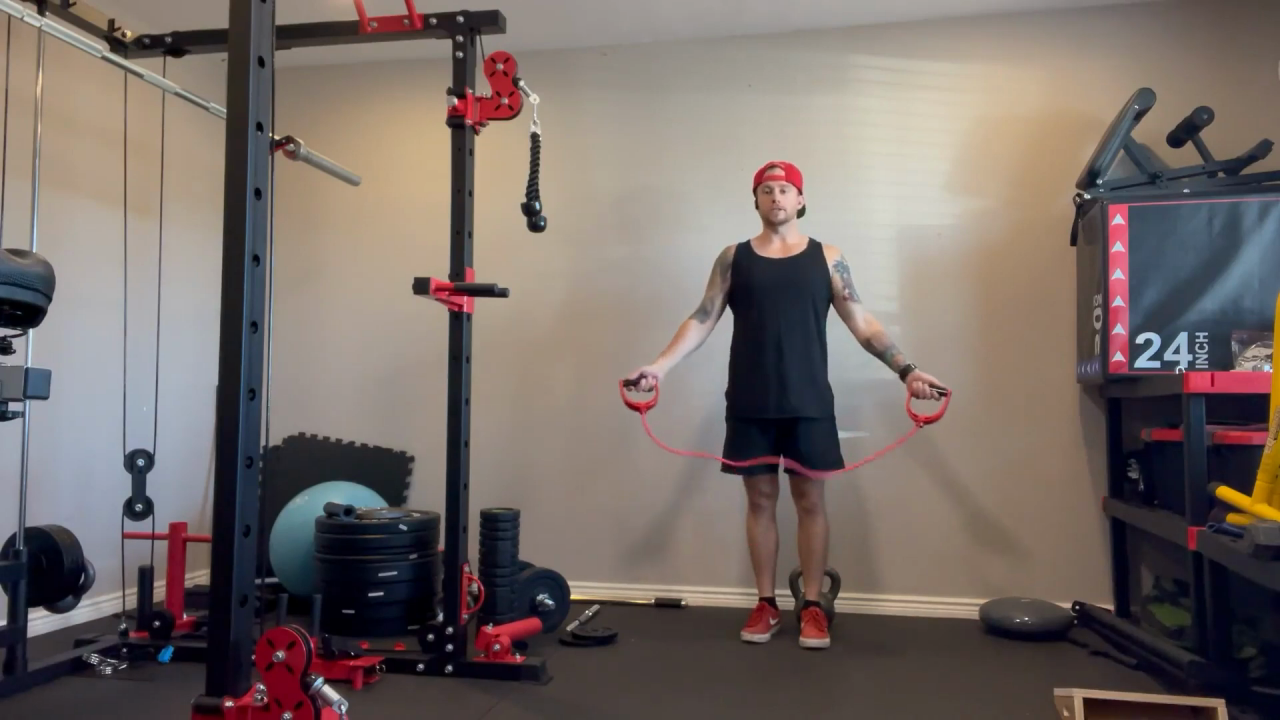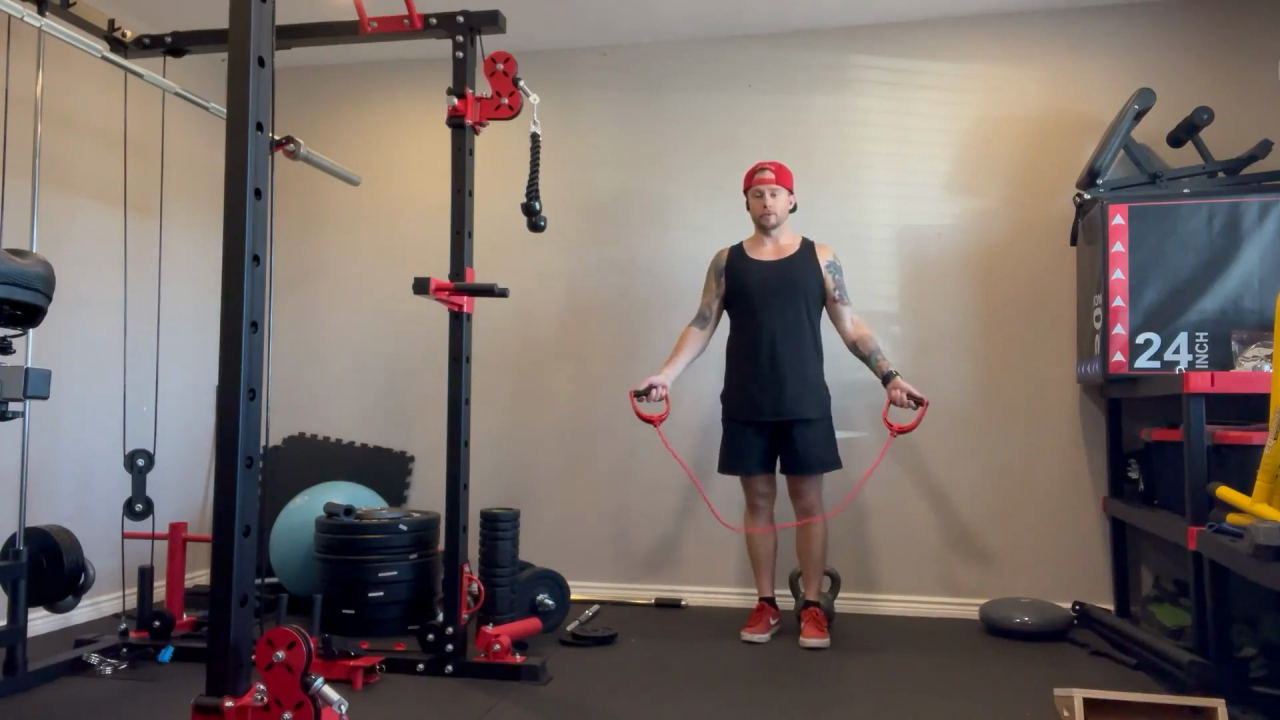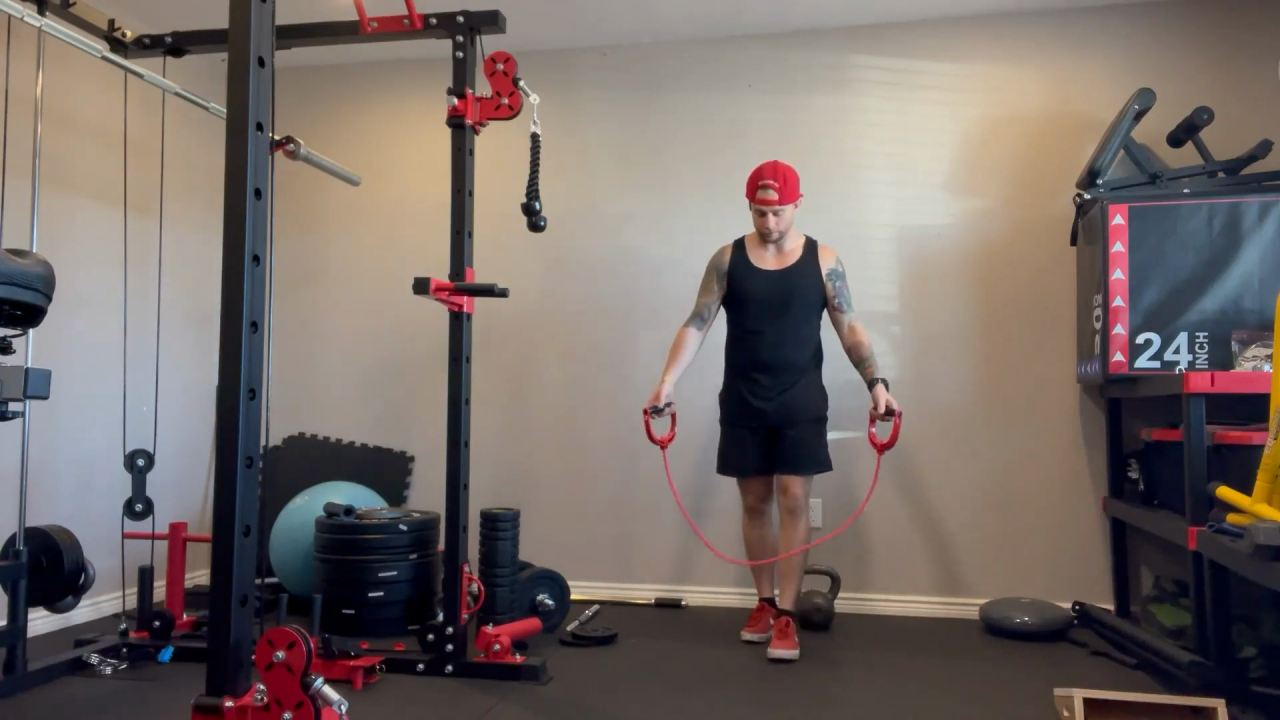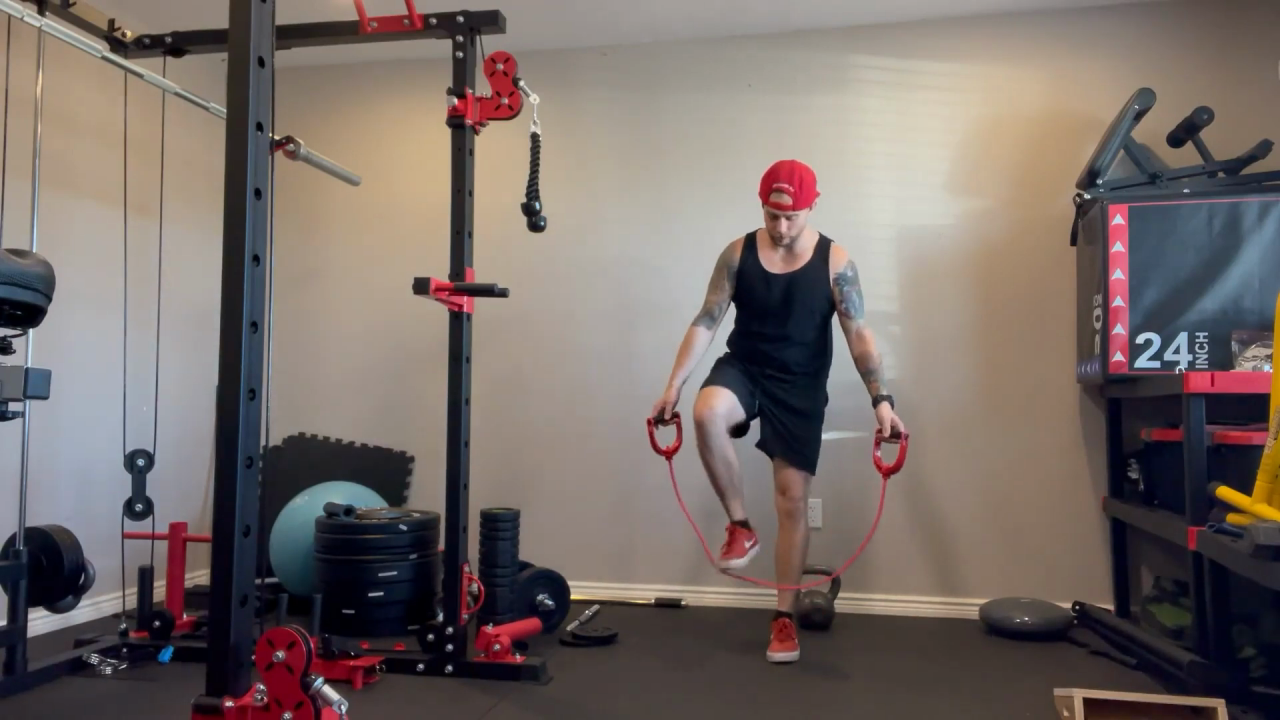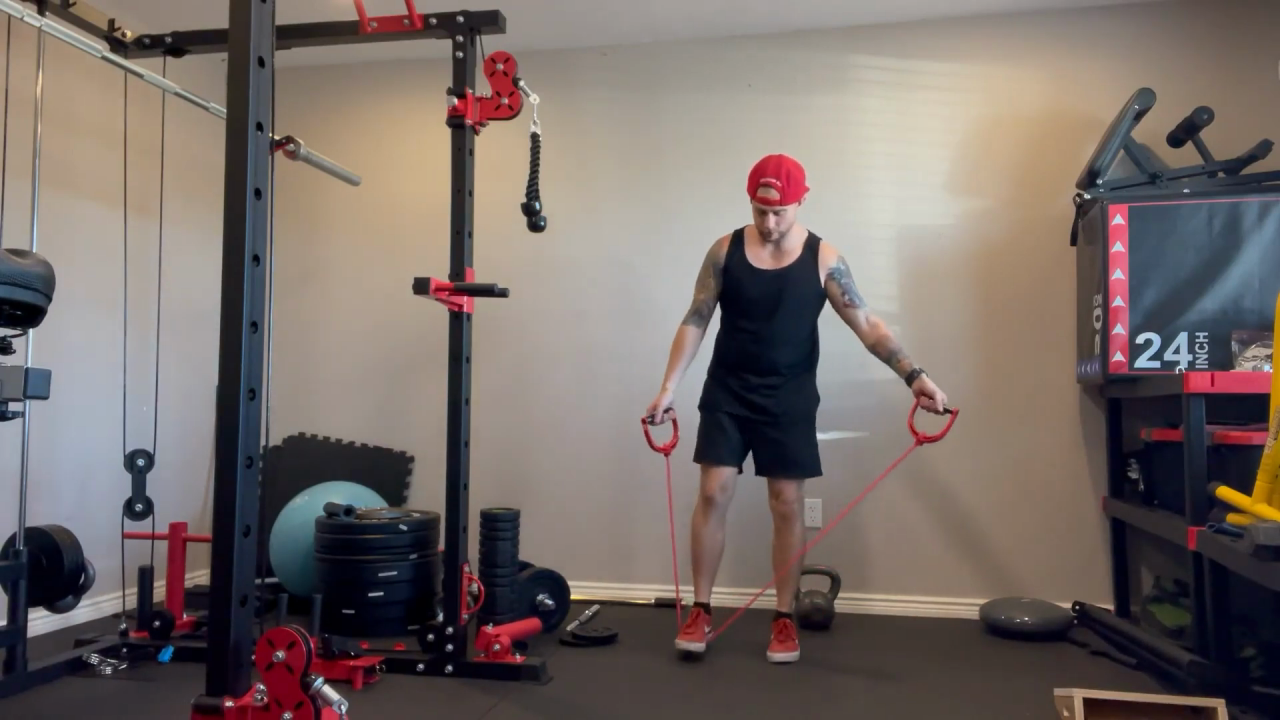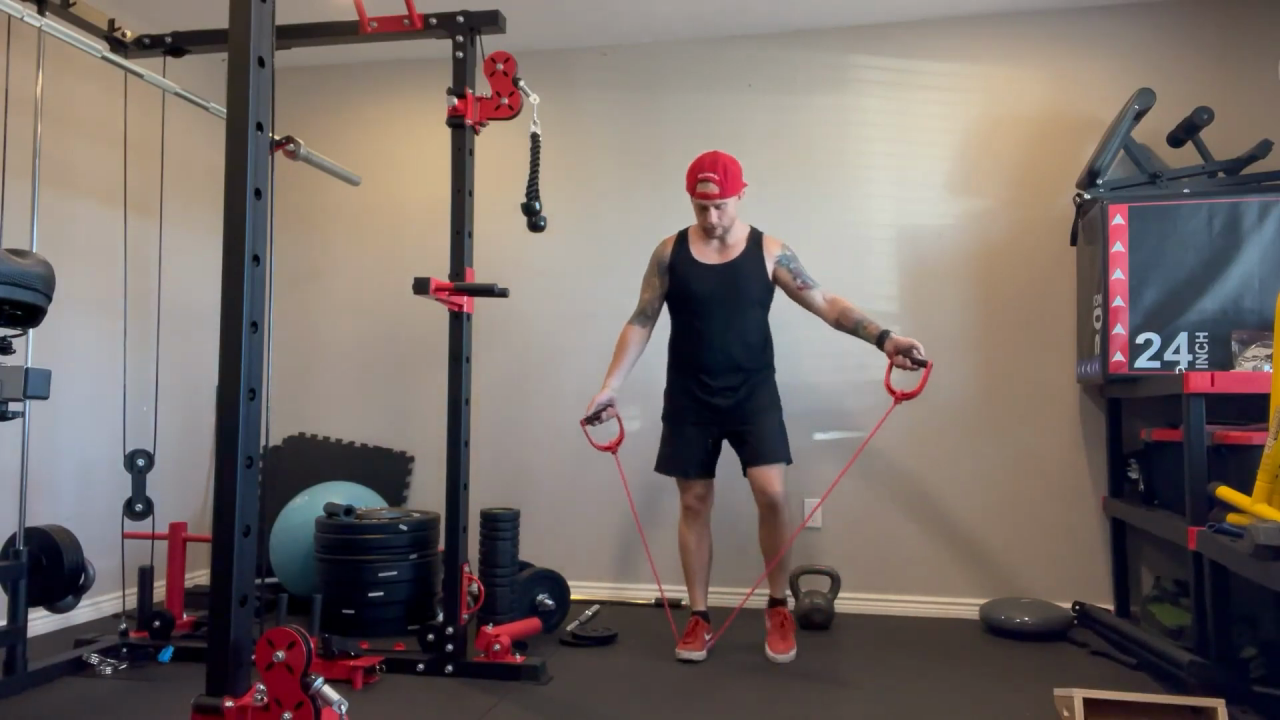
dt=0.5s
person 1, frame 1
left shoulder: (827, 257)
right shoulder: (733, 258)
left elbow: (862, 323)
right elbow: (702, 320)
left wrist: (907, 370)
right wrist: (659, 365)
left hip: (809, 401)
right hip: (750, 403)
left knee: (810, 501)
right knee: (760, 500)
left ankle: (812, 607)
right ankle: (766, 604)
person 1, frame 2
left shoulder: (820, 257)
right shoulder: (727, 260)
left elbow: (850, 325)
right elbow: (702, 325)
left wrist: (889, 376)
right wrist: (666, 374)
left hip: (805, 402)
right hip: (745, 403)
left knee: (809, 503)
right knee: (758, 501)
left ankle: (812, 607)
right ankle: (766, 604)
person 1, frame 3
left shoulder: (823, 260)
right shoulder: (727, 259)
left elbow: (849, 328)
right elbow: (697, 324)
left wrist: (876, 383)
right wrist: (668, 381)
left hip: (801, 400)
right hip: (743, 400)
left knee: (793, 501)
right knee: (755, 503)
left ankle: (787, 616)
right ankle: (765, 602)
person 1, frame 4
left shoulder: (835, 262)
right shoulder: (738, 253)
left elbow: (858, 335)
right elbow: (705, 322)
left wrist: (881, 401)
right wrist: (673, 385)
left hip: (801, 389)
right hip: (743, 369)
left knee: (792, 499)
right knee: (708, 417)
left ankle: (784, 617)
right ankle: (739, 527)
person 1, frame 5
left shoulder: (824, 258)
right shoulder: (725, 250)
left elbow: (866, 324)
right elbow: (695, 320)
left wrist: (913, 375)
right wrist: (668, 386)
left hip: (790, 396)
right hip: (727, 391)
left knee: (787, 505)
right knee: (713, 494)
left ankle: (784, 618)
right ankle: (700, 610)
person 1, frame 6
left shoulder: (770, 251)
right shoulder: (670, 252)
left elbow: (825, 303)
right elbow: (641, 322)
left wrist: (884, 338)
right wrist: (610, 386)
left hip: (753, 391)
right hip: (689, 397)
left knee: (772, 493)
right knee: (694, 504)
left ankle: (779, 603)
right ankle: (699, 617)
